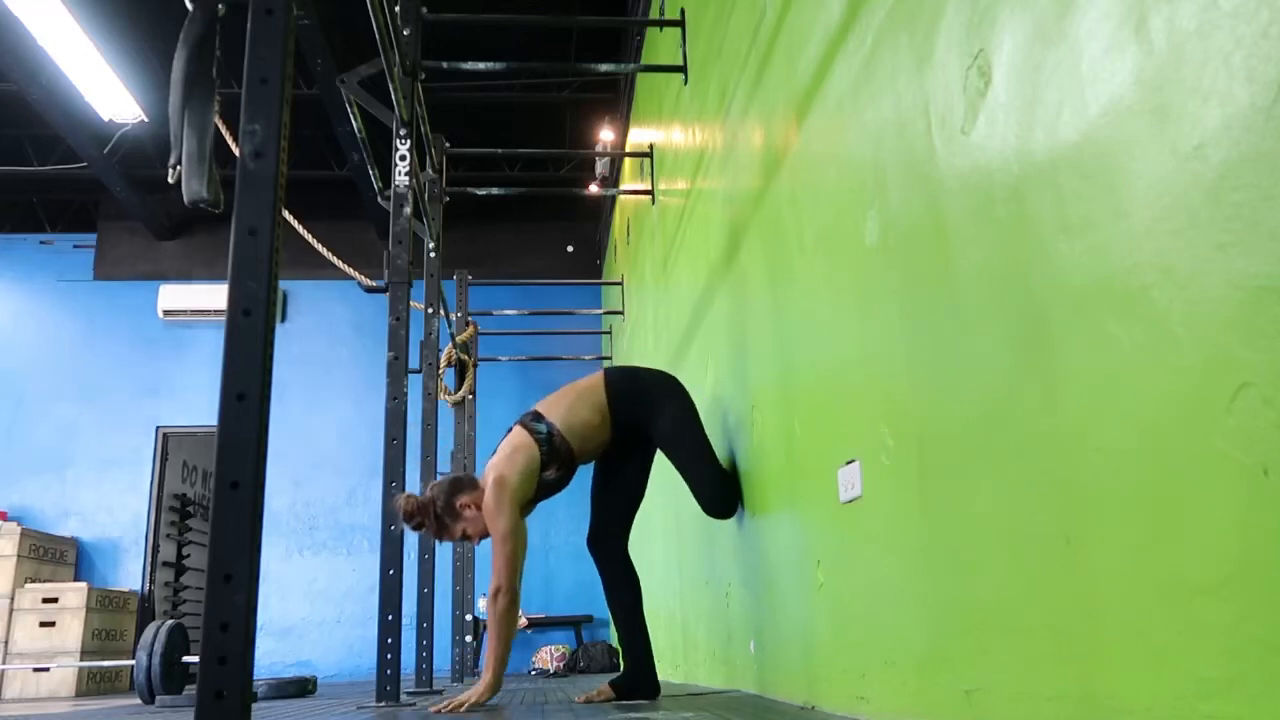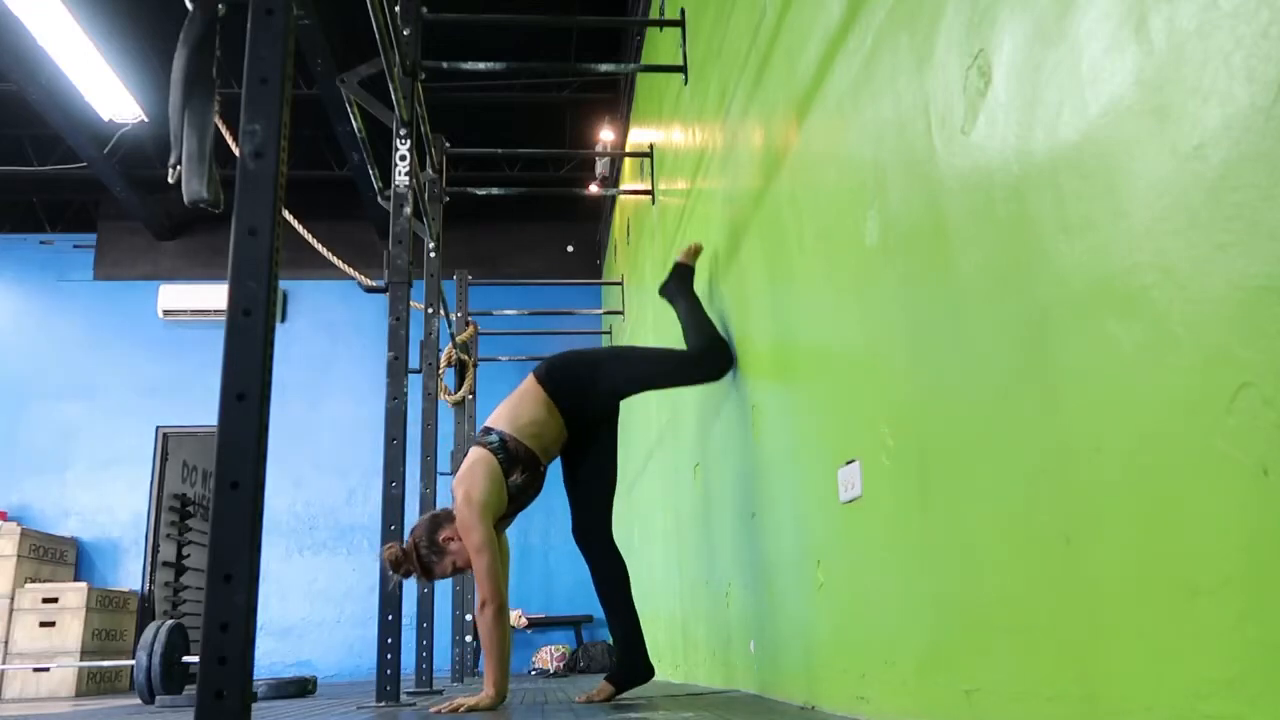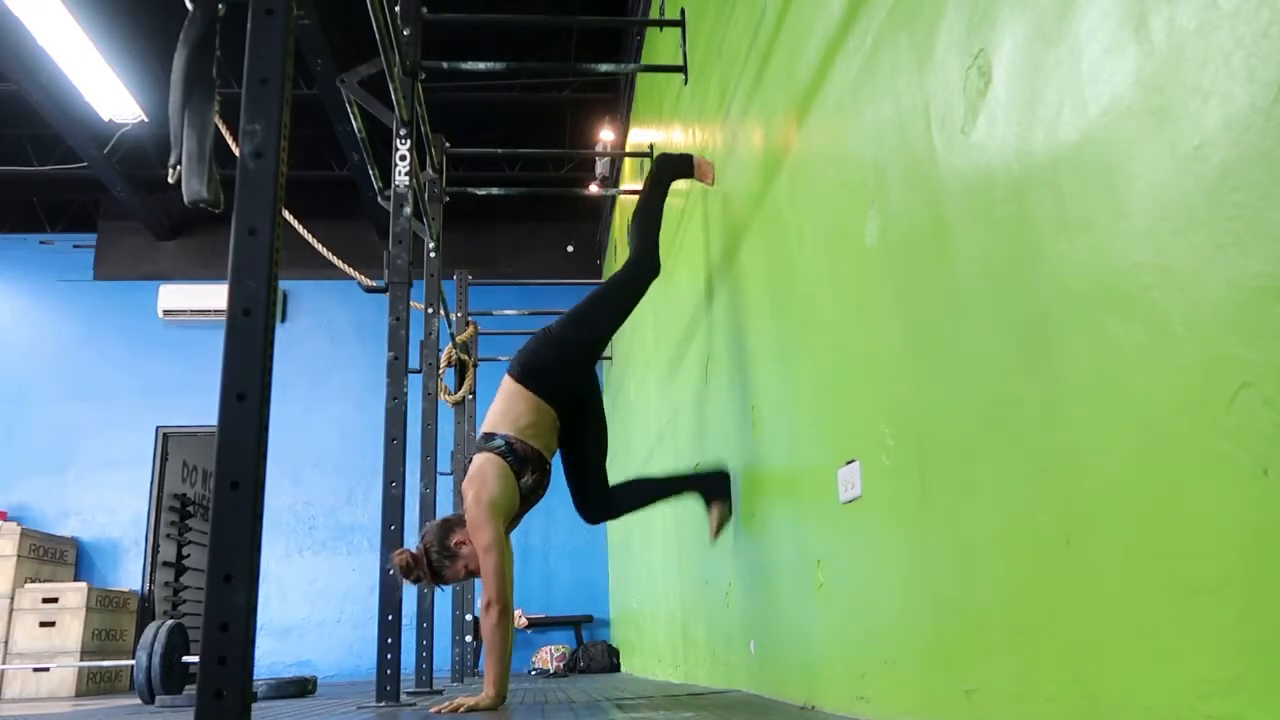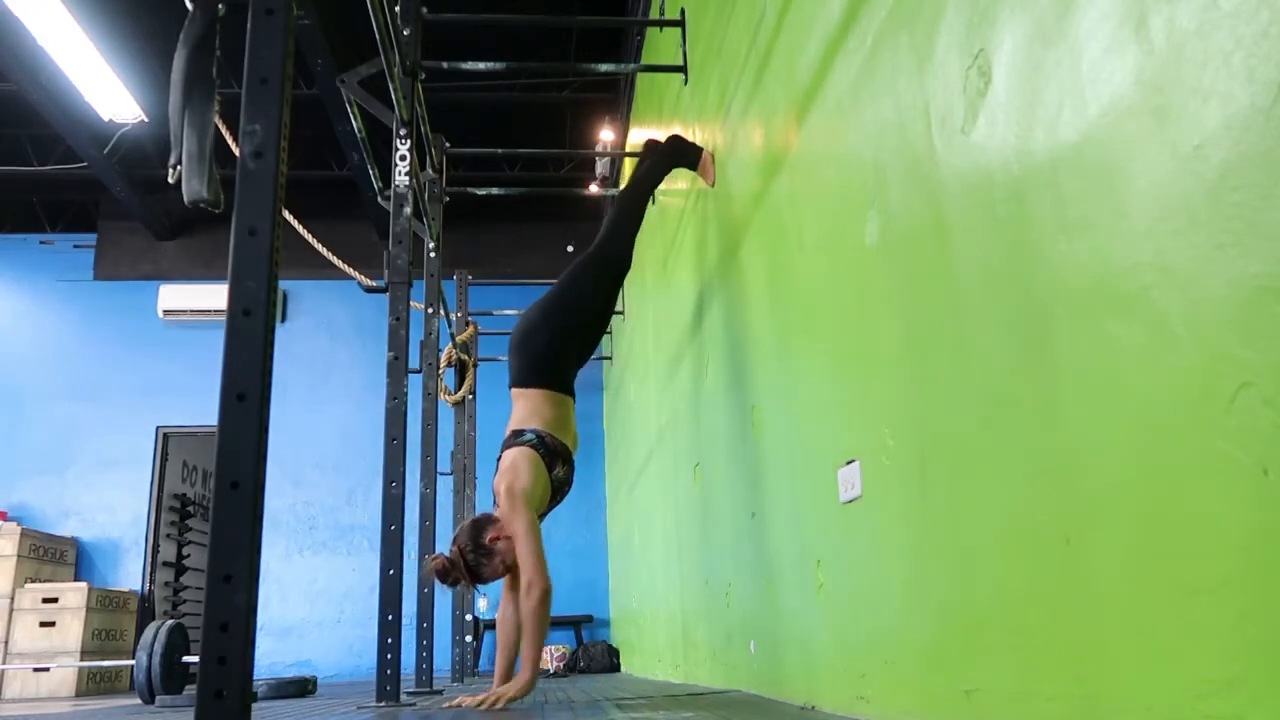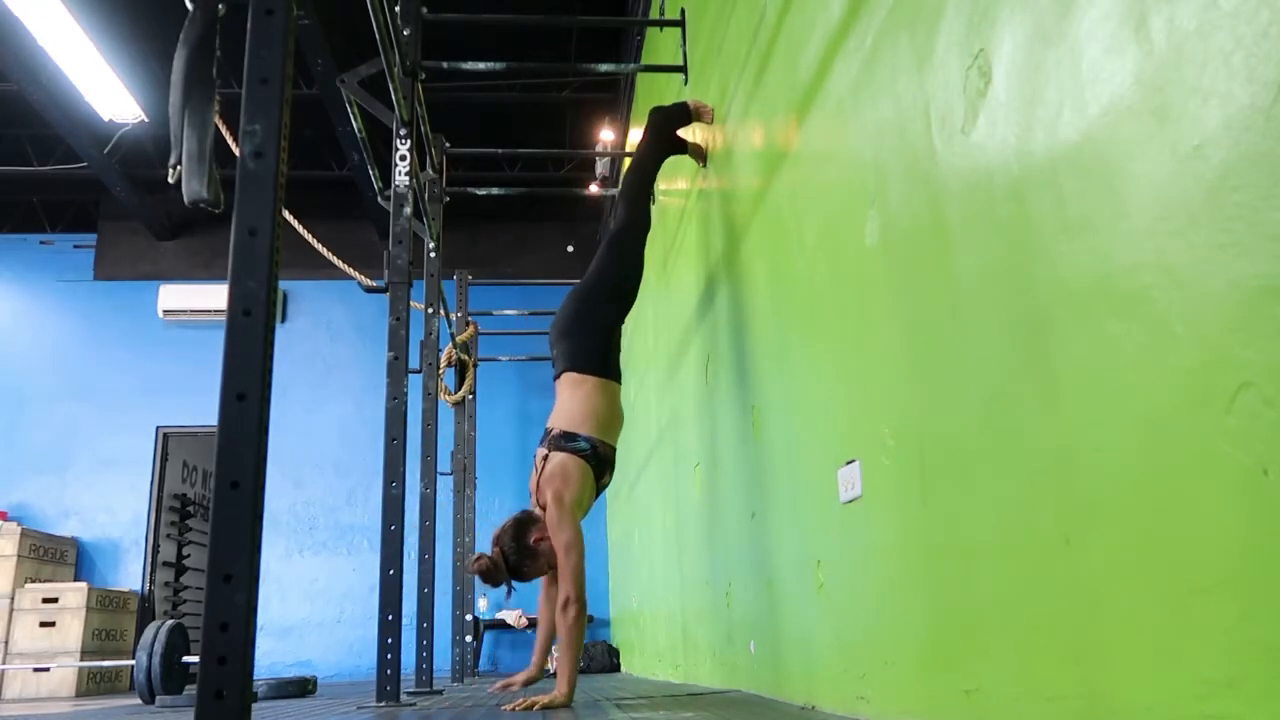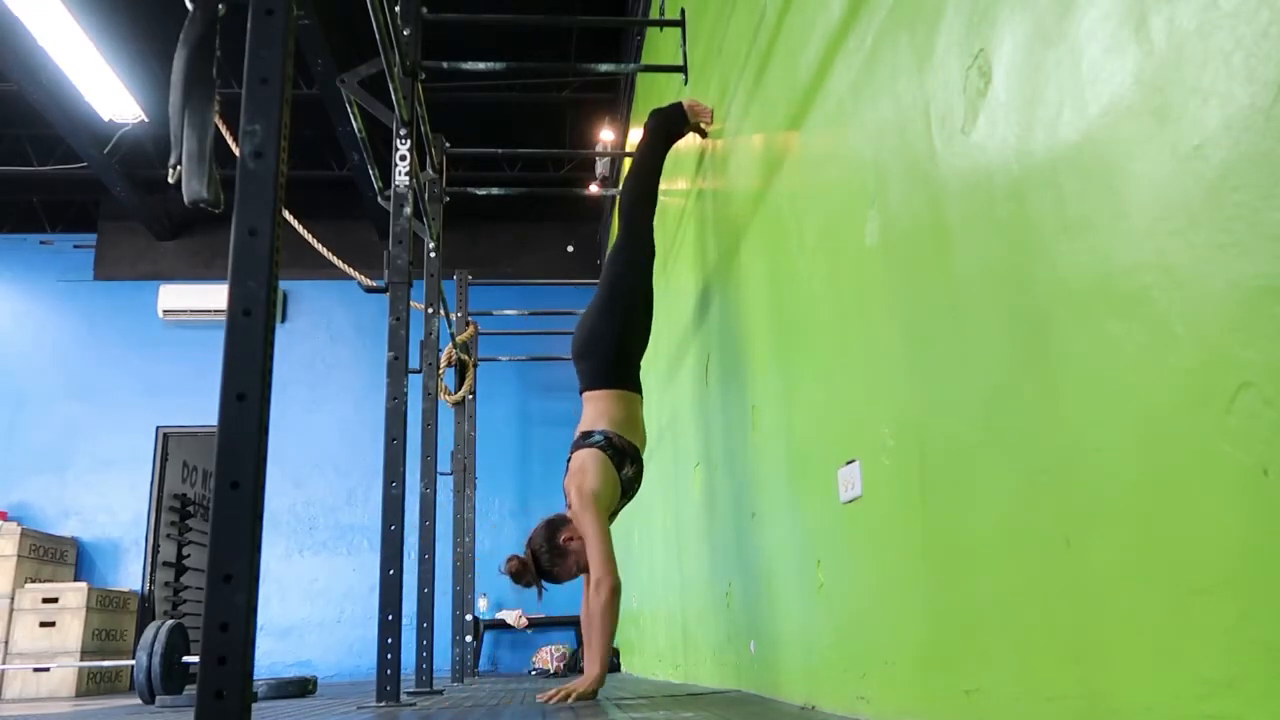
dt=0.7s
person 1, frame 1
left shoulder: (500, 486)
right shoulder: (499, 483)
left elbow: (503, 590)
right elbow: (506, 589)
left wrist: (489, 683)
right wrist: (490, 680)
left hip: (649, 399)
right hip: (624, 422)
left knee: (718, 503)
right knee: (606, 544)
right ankle: (639, 675)
person 1, frame 2
left shoulder: (471, 508)
right shoulder: (483, 517)
left elbow: (489, 603)
right elbow: (494, 604)
left wrist: (492, 691)
right wrist: (497, 688)
left hip: (575, 387)
right hip: (573, 413)
left knee: (710, 360)
right knee: (592, 537)
left ankle: (678, 286)
right ankle: (631, 663)
person 1, frame 3
left shoulder: (482, 509)
right shoulder: (487, 513)
left elbow: (494, 605)
right elbow: (499, 605)
left wrist: (490, 693)
right wrist: (493, 691)
left hip: (554, 367)
right hip: (559, 385)
left knee: (641, 266)
right knee: (595, 505)
left ankle: (668, 169)
right ankle: (705, 483)
person 1, frame 4
left shoulder: (514, 499)
right shoulder: (509, 509)
left elbow: (535, 589)
right elbow: (517, 599)
left wrist: (523, 675)
right wrist: (500, 684)
left hip: (546, 347)
right hip: (547, 357)
left knee: (612, 244)
right knee: (612, 253)
left ankle: (677, 155)
person 1, frame 5
left shoulder: (556, 497)
right shoulder: (548, 500)
left elbow: (571, 600)
right elbow: (560, 596)
left wrist: (562, 690)
right wrist: (538, 666)
left hip: (585, 333)
right hip: (580, 339)
left knee: (628, 224)
right knee: (626, 228)
left ankle: (668, 129)
person 1, frame 6
left shoulder: (585, 498)
right shoulder: (584, 503)
left elbow: (604, 584)
right elbow: (596, 588)
left wrist: (592, 674)
right wrist: (588, 676)
left hip: (609, 359)
right hip: (607, 363)
left knee: (633, 235)
right knee: (633, 242)
left ankle: (668, 127)
